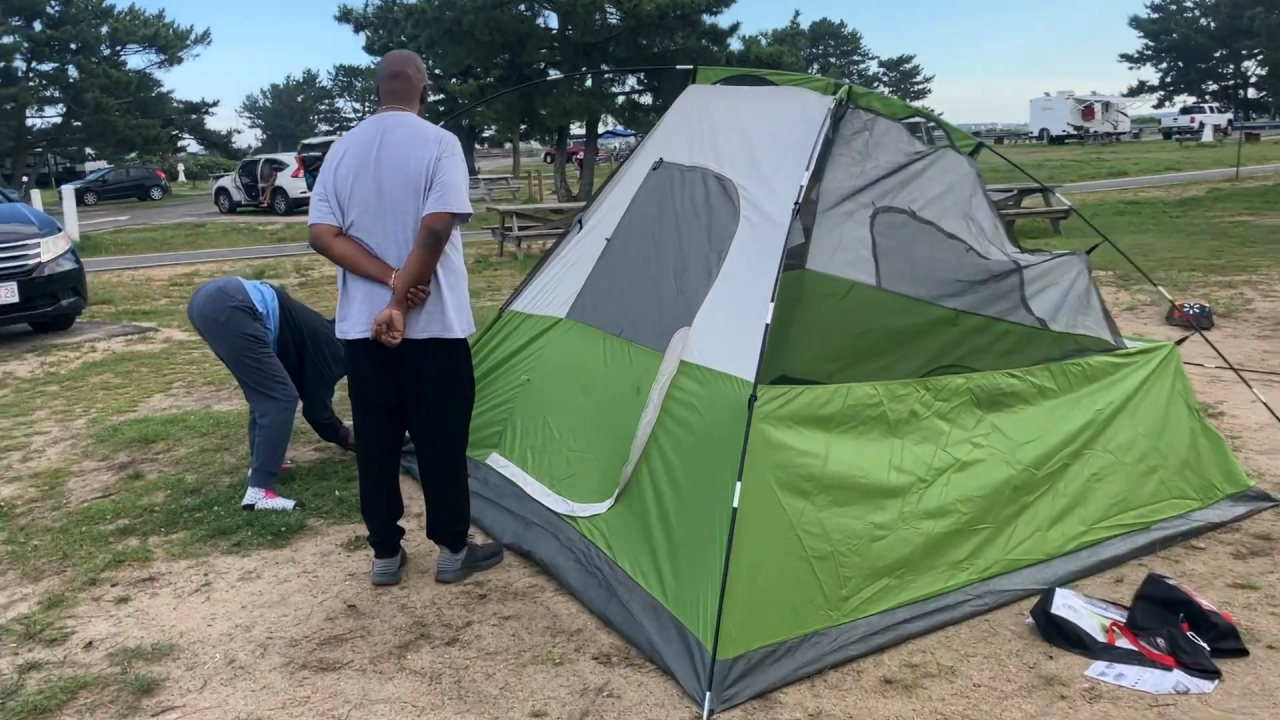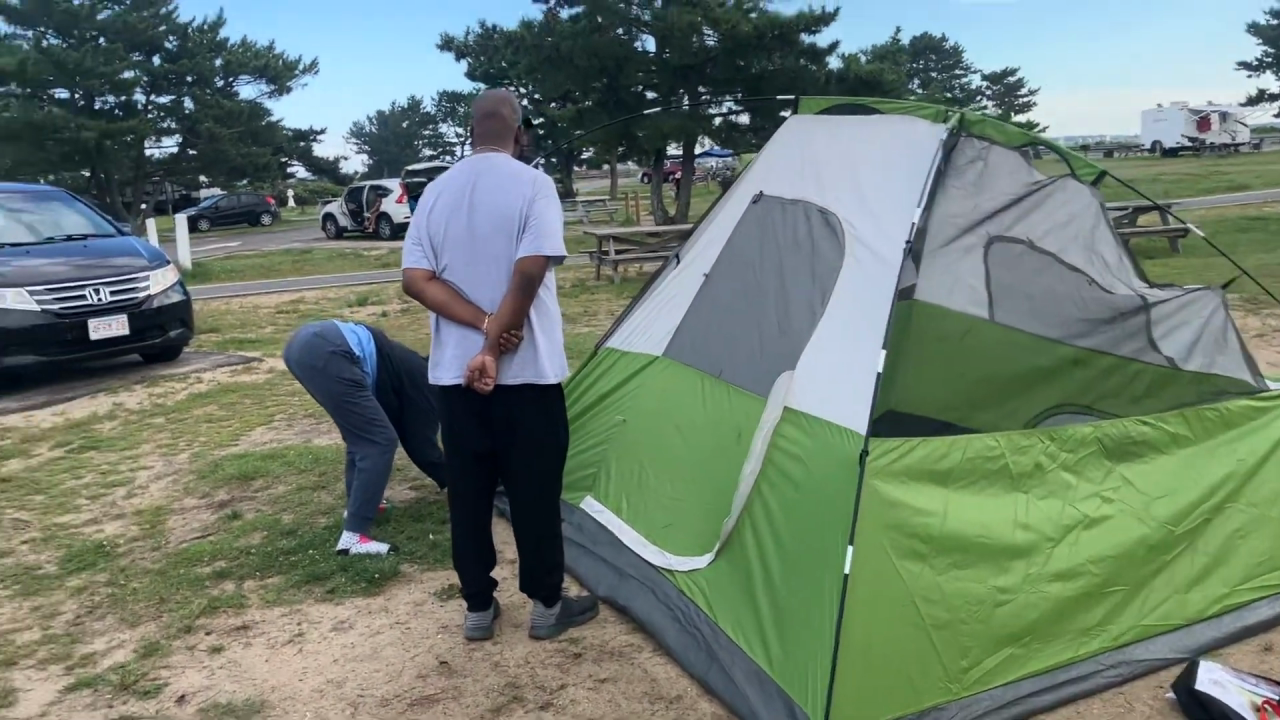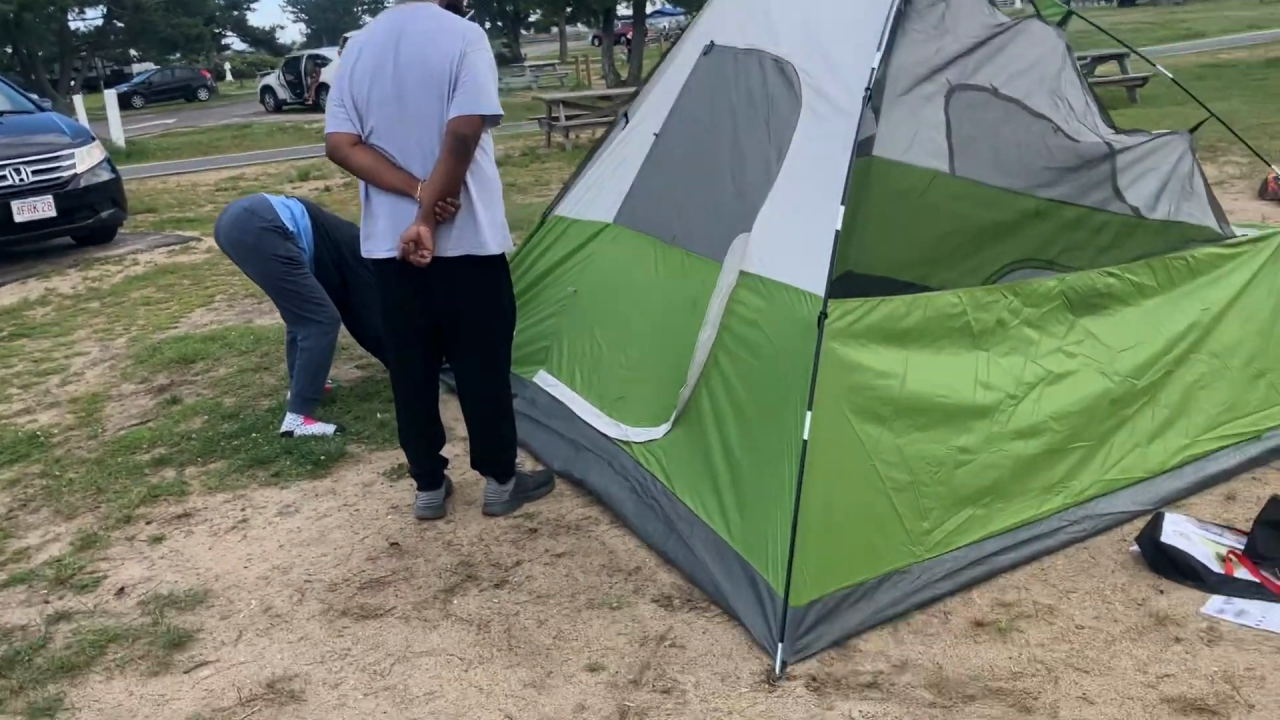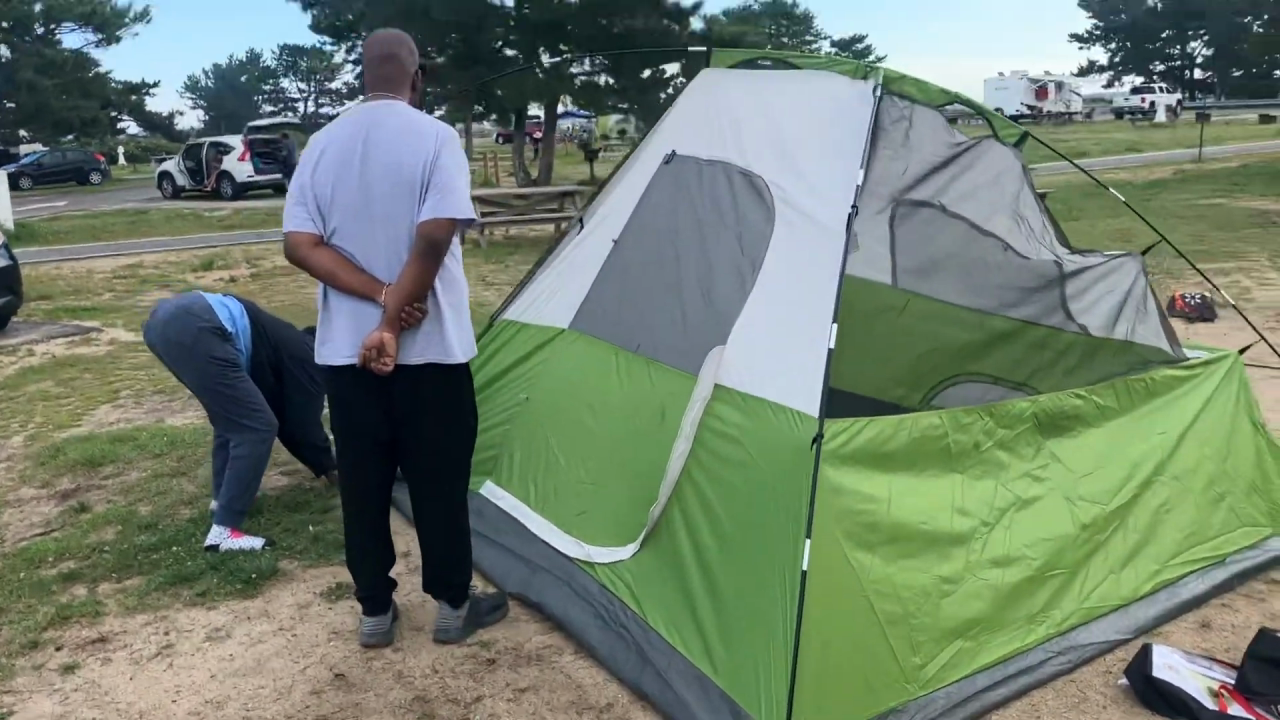
dt=0.5s
person 1, frame 1
left shoulder: (343, 148)
right shoulder: (439, 143)
left elbow: (322, 235)
right elbow: (435, 230)
left wrist: (390, 282)
right wrist: (402, 300)
left hip: (361, 326)
right hip: (432, 324)
left knee: (375, 442)
right knee: (441, 440)
left ankle: (385, 553)
right ankle: (453, 550)
person 1, frame 2
left shoulder: (436, 191)
right shoulder: (532, 184)
left elbow: (416, 280)
right elbow: (529, 273)
left wrist: (481, 326)
right wrist: (494, 346)
left hip: (453, 372)
right hip: (526, 371)
left knee: (468, 491)
right knee: (535, 490)
left ankle: (478, 607)
right ankle: (546, 604)
person 1, frame 3
left shoulder: (358, 46)
left elbow: (341, 144)
right elbow: (463, 132)
left wrist: (415, 193)
right wrist: (429, 215)
left hip: (387, 244)
right hip: (465, 240)
left knee: (410, 367)
right knee: (481, 364)
left ankle: (428, 486)
right ankle: (500, 479)
person 1, frame 4
left shoulder: (322, 144)
right shoulder: (435, 137)
left elbow: (299, 245)
right elbow: (433, 236)
left wrist: (380, 298)
right wrist: (394, 320)
left hip: (345, 351)
right hip: (428, 350)
left knee: (362, 482)
right knee: (438, 480)
left ankle: (375, 610)
right ankle: (452, 605)
person 2, frame 1
left shoulder: (325, 335)
right shoulder: (332, 349)
right elbow: (317, 410)
right wrist: (347, 439)
left hip: (210, 297)
right hip: (232, 308)
left knee: (265, 394)
right knee: (279, 399)
left ankle: (260, 466)
right ankle: (259, 493)
person 2, frame 2
left shoulder: (416, 372)
right shoulder: (422, 386)
left elbow: (412, 438)
right elbow: (423, 447)
left hip: (306, 341)
right hip: (326, 353)
left knee: (363, 434)
right knee: (379, 442)
left ankle: (356, 505)
right ankle: (354, 537)
person 2, frame 3
left shoulder: (351, 246)
right shoulder: (363, 258)
left elbow: (355, 315)
right elbow: (368, 322)
right hip: (259, 229)
left knee: (302, 312)
right knee: (320, 320)
left ankle: (299, 386)
right ankle: (297, 419)
person 2, frame 4
left shoulder: (301, 350)
right shoulder: (305, 361)
left elbow: (282, 418)
right elbow: (302, 427)
left wrist: (322, 462)
right wrist: (327, 469)
right hip: (197, 329)
left knee: (231, 420)
right knee: (255, 428)
left ankle: (223, 498)
right ankle: (223, 531)
